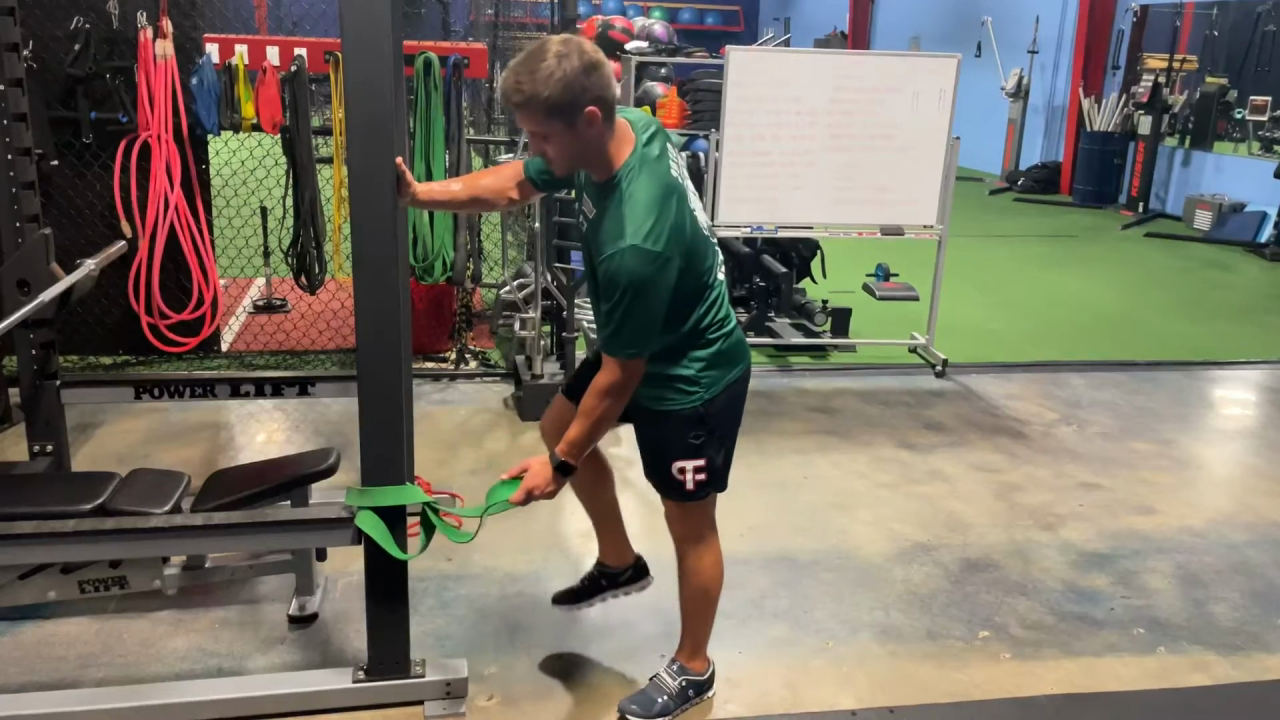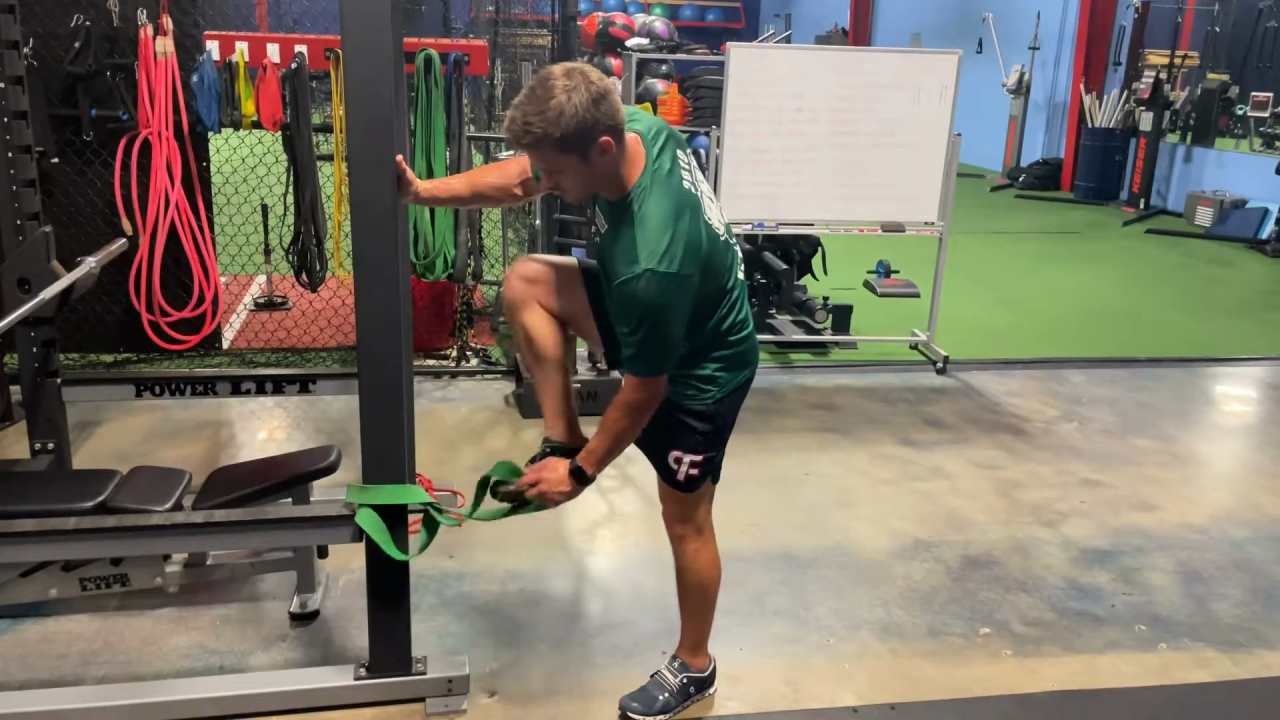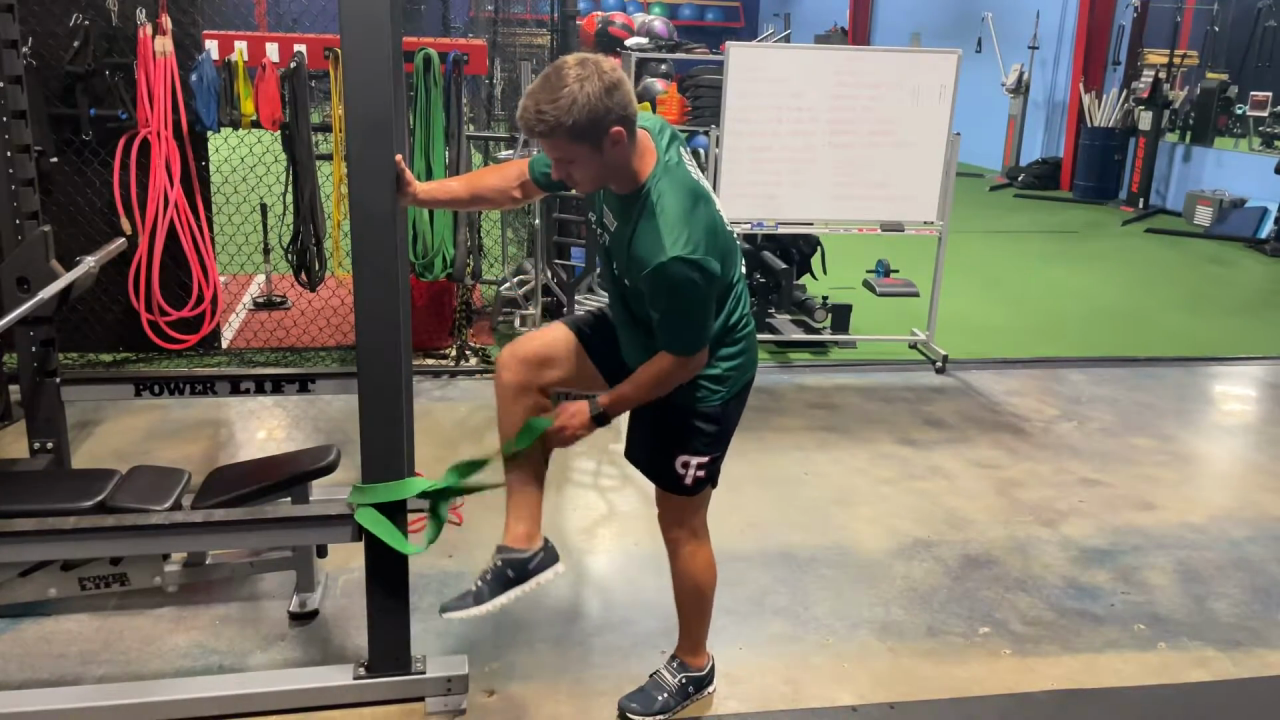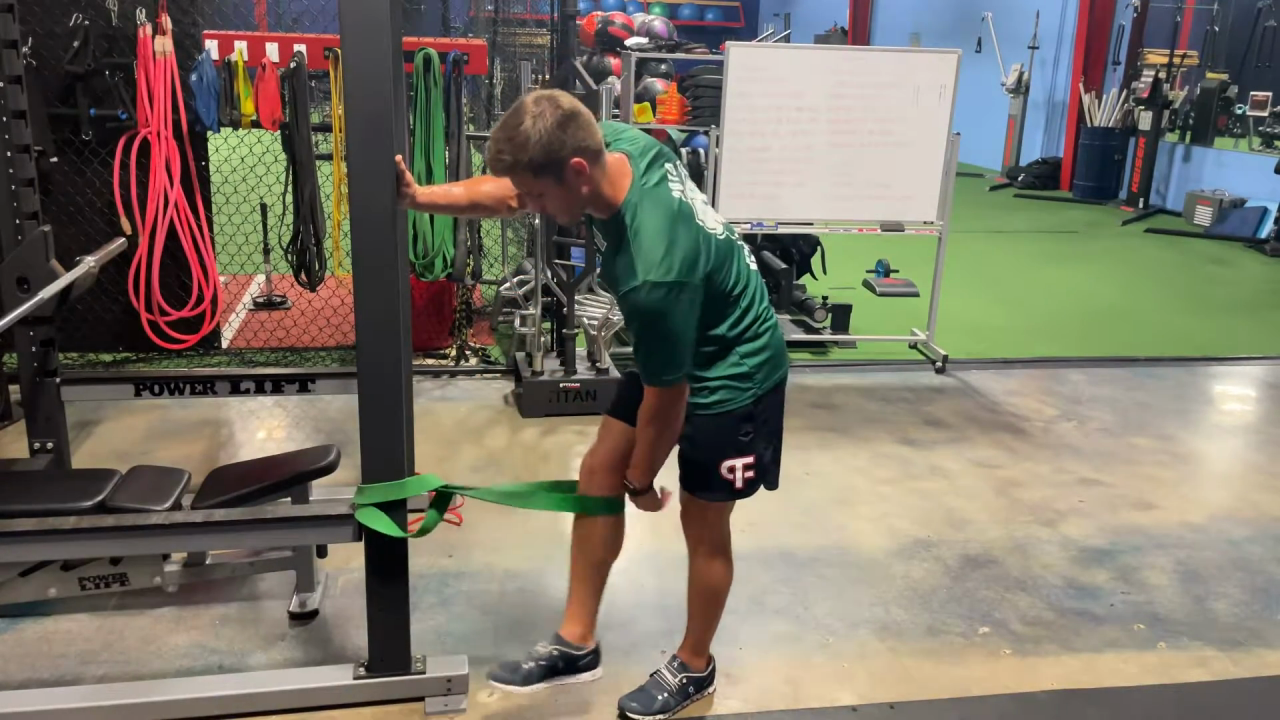
dt=1s
person 1, frame 1
left shoulder: (635, 244)
right shoulder: (625, 127)
left elbow: (621, 377)
right elbow: (514, 184)
left wrist: (560, 464)
right wrist: (420, 193)
left hip: (693, 375)
right hip: (647, 343)
left knee: (689, 523)
right knee: (557, 427)
right ankle: (618, 560)
person 1, frame 2
left shoulder: (652, 263)
right shoulder: (631, 128)
left elbow: (643, 392)
right elbow: (518, 179)
left wrist: (581, 474)
right wrist: (425, 190)
left hip: (700, 368)
right hip: (657, 322)
left knee: (684, 519)
right knee: (526, 280)
left ankle: (693, 666)
right ankle: (560, 440)
person 1, frame 3
left shoulder: (673, 250)
right shoulder: (623, 138)
left elbow: (684, 360)
right elbow: (518, 183)
left wrist: (598, 410)
right wrist: (423, 192)
left hip: (701, 373)
right hip: (637, 330)
left knee: (679, 520)
right knee: (519, 365)
left ankle: (693, 665)
right ankle: (523, 551)
person 1, frame 4
left shoulder: (653, 272)
right shoulder: (617, 143)
left elbow: (668, 397)
right elbow: (510, 194)
left wrist: (642, 479)
right wrist: (420, 196)
left hip: (732, 373)
right hip: (675, 356)
left knee: (702, 522)
right knee: (598, 475)
left ankle: (694, 665)
right ankle: (574, 643)
